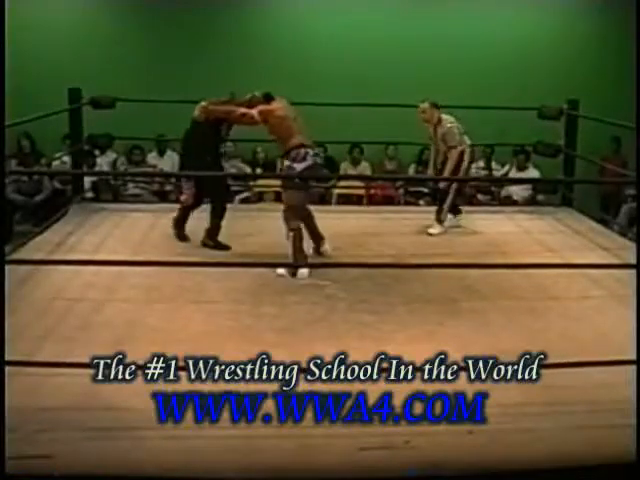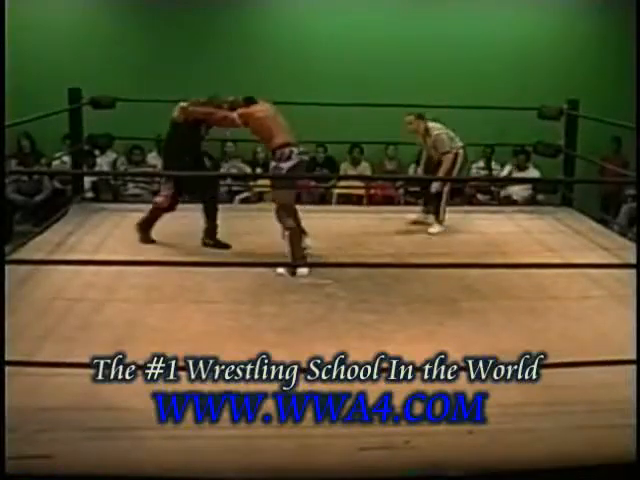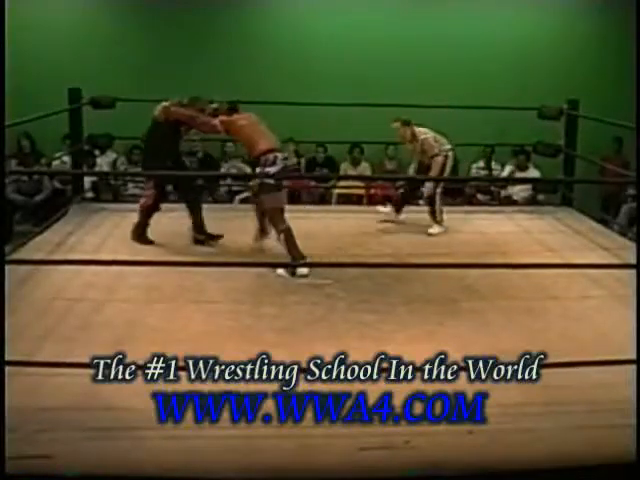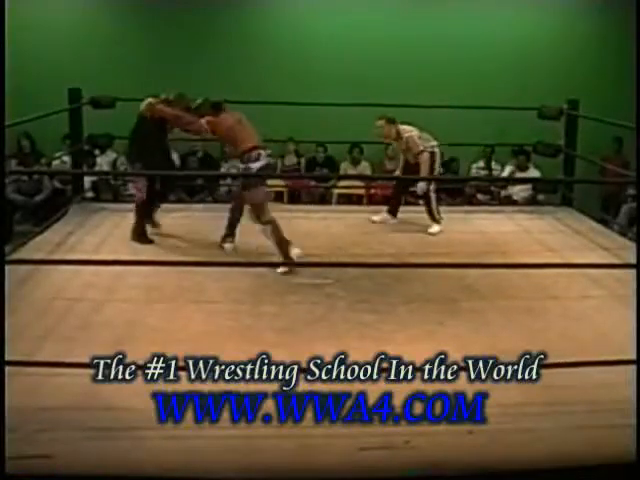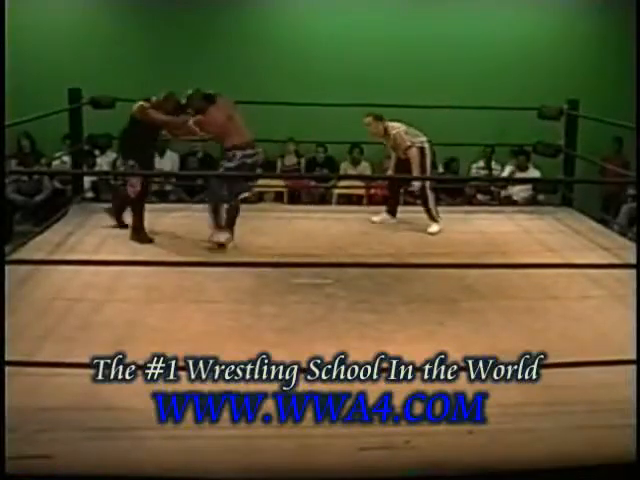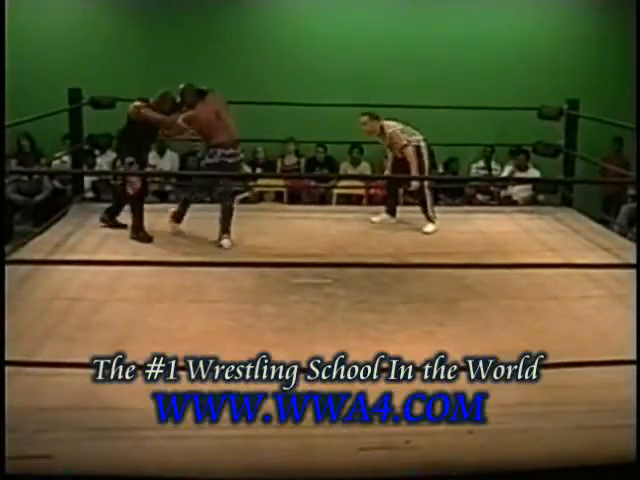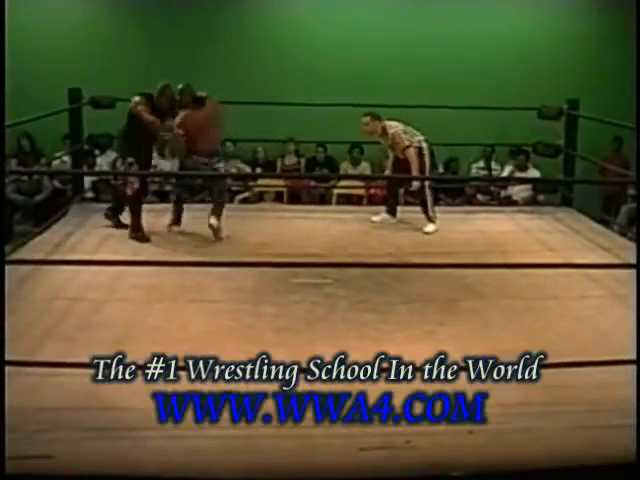
dt=0.2s
person 1, frame 1
left shoulder: (265, 110)
right shoulder: (279, 104)
left hip: (298, 159)
right hip: (307, 157)
left knee: (290, 213)
right knee: (299, 206)
left ankle: (300, 265)
right ankle: (319, 243)
person 1, frame 2
left shoulder: (247, 113)
right shoulder: (264, 105)
left elbow: (220, 119)
left wrist: (192, 111)
left hip: (285, 157)
right hip: (295, 155)
left knee: (283, 212)
right knee: (286, 205)
left ankle: (299, 264)
right ankle: (302, 238)
person 1, frame 3
left shoulder: (229, 121)
right shoulder: (247, 116)
left hip: (270, 163)
right hip: (278, 160)
left knee: (276, 216)
right knee: (258, 193)
left ankle: (299, 264)
right ankle: (262, 231)
person 1, frame 4
left shoulder: (212, 122)
right shoulder: (230, 112)
left elbow: (190, 125)
left hip: (252, 160)
right hip: (261, 157)
left knee: (260, 211)
right knee: (238, 198)
left ankle: (288, 251)
right ankle: (228, 238)
person 1, frame 5
left shoulder: (202, 120)
right shoulder: (224, 102)
left hip: (234, 156)
right hip: (252, 153)
left knee: (215, 196)
right knee: (235, 197)
left ankle: (220, 231)
right ankle: (227, 233)
person 1, frame 6
left shoulder: (190, 117)
right shoulder: (215, 99)
left hip: (215, 154)
right hip: (234, 153)
right knee: (227, 197)
left ankle: (176, 219)
right ankle: (225, 235)
person 1, frame 7
left shoulder: (184, 118)
right shoulder: (212, 106)
left hip: (193, 159)
right hip: (213, 159)
left knee: (180, 189)
right knee: (219, 191)
left ankle: (175, 222)
right ankle: (215, 218)
person 2, frame 1
left shoulder: (229, 114)
right shoulder: (206, 109)
right elbow: (229, 112)
left hip: (211, 157)
right hip: (192, 157)
left knee: (221, 195)
right knee: (194, 196)
left ankle: (210, 237)
right ankle: (179, 223)
person 2, frame 2
right shoulder: (184, 109)
left hip: (193, 158)
right hip: (174, 158)
left knee: (210, 194)
right knee: (170, 198)
left ankle: (210, 236)
right ankle: (144, 226)
person 2, frame 3
left shoulder: (188, 117)
right shoulder: (166, 109)
left elbow: (205, 127)
right elbow: (190, 116)
right wrist: (211, 122)
left hip: (171, 155)
right hip: (154, 156)
left knee: (190, 189)
right knee: (154, 195)
left ankle: (200, 232)
right ankle: (139, 231)
person 2, frame 4
left shoulder: (172, 113)
right shoulder: (152, 105)
right elbow: (174, 115)
left hip: (159, 150)
right hip: (141, 150)
left knee: (171, 181)
right knee: (145, 189)
left ankle: (148, 213)
right ankle: (138, 231)
person 2, frame 5
left shoulder: (163, 113)
right shoulder: (144, 108)
left elbow: (175, 130)
right elbow: (166, 120)
right wrist: (187, 120)
left hip: (145, 149)
right hip: (131, 148)
left knee: (135, 184)
right knee: (138, 186)
left ankle: (116, 210)
right ankle: (137, 231)
person 2, frame 6
left shoulder: (160, 112)
right shoulder: (140, 108)
right elbow: (161, 120)
left hip: (141, 148)
right hip: (127, 147)
left knee: (127, 183)
right knee: (138, 185)
left ankle: (109, 215)
right ankle: (137, 229)
person 2, frame 7
left shoulder: (165, 108)
right shoulder: (141, 102)
right elbow: (152, 122)
right wrist: (170, 129)
left hip: (145, 147)
right hip: (131, 146)
left knee: (140, 184)
right knee: (136, 185)
left ankle: (113, 212)
right ankle: (135, 229)
person 3, frame 1
left shoulder: (449, 126)
right shoulder: (430, 124)
left elbow: (455, 151)
right elbow: (435, 145)
left wrist: (446, 174)
right wrist: (432, 167)
left hip: (461, 153)
right hip: (447, 153)
left knee: (447, 186)
right knee: (441, 187)
left ankle: (440, 223)
right ankle: (454, 214)
person 3, frame 2
left shoulder: (437, 133)
right shoulder: (420, 133)
left elbow: (448, 156)
right elbow: (426, 150)
left wrist: (438, 178)
right wrist: (421, 169)
left hip: (454, 155)
right hip: (438, 156)
left knee: (440, 188)
left ankle: (439, 223)
right ankle: (426, 214)
person 3, frame 3
left shoulder: (425, 138)
right shoulder: (409, 138)
left elbow: (438, 159)
right elbow: (417, 155)
left wrist: (430, 181)
right wrist: (413, 172)
left hip: (443, 157)
right hip: (427, 159)
left knee: (432, 190)
right knee: (410, 184)
left ankle: (438, 224)
right ankle: (395, 210)
person 3, frame 4
left shoulder: (409, 135)
right shoulder: (393, 136)
left elbow: (424, 156)
left wrist: (423, 179)
right wrist: (400, 171)
left hip: (430, 154)
right hip: (413, 157)
left knee: (426, 189)
right knee: (400, 184)
left ankle: (436, 222)
right ankle: (390, 214)
person 3, frame 5
left shoulder: (396, 132)
right shoulder: (383, 133)
left elbow: (413, 152)
left wrist: (416, 176)
right wrist: (392, 169)
left hip: (420, 150)
right hip: (405, 154)
left knee: (422, 186)
right knee: (393, 182)
left ankle: (435, 221)
right ankle: (390, 214)
person 3, frame 6
left shoulder: (392, 131)
right shoulder: (379, 132)
left elbow: (409, 150)
left wrist: (414, 175)
right wrist: (389, 169)
left hip: (417, 149)
right hip: (402, 153)
left knee: (420, 186)
right knee: (391, 182)
left ankle: (431, 221)
right ankle: (389, 214)
person 3, frame 7
left shoulder: (394, 131)
right shoulder: (381, 132)
left elbow: (410, 151)
left wrist: (415, 176)
right wrist: (389, 169)
left hip: (418, 150)
right hip: (402, 153)
left knee: (421, 186)
right knee: (392, 181)
left ankle: (431, 221)
right ankle: (390, 213)
